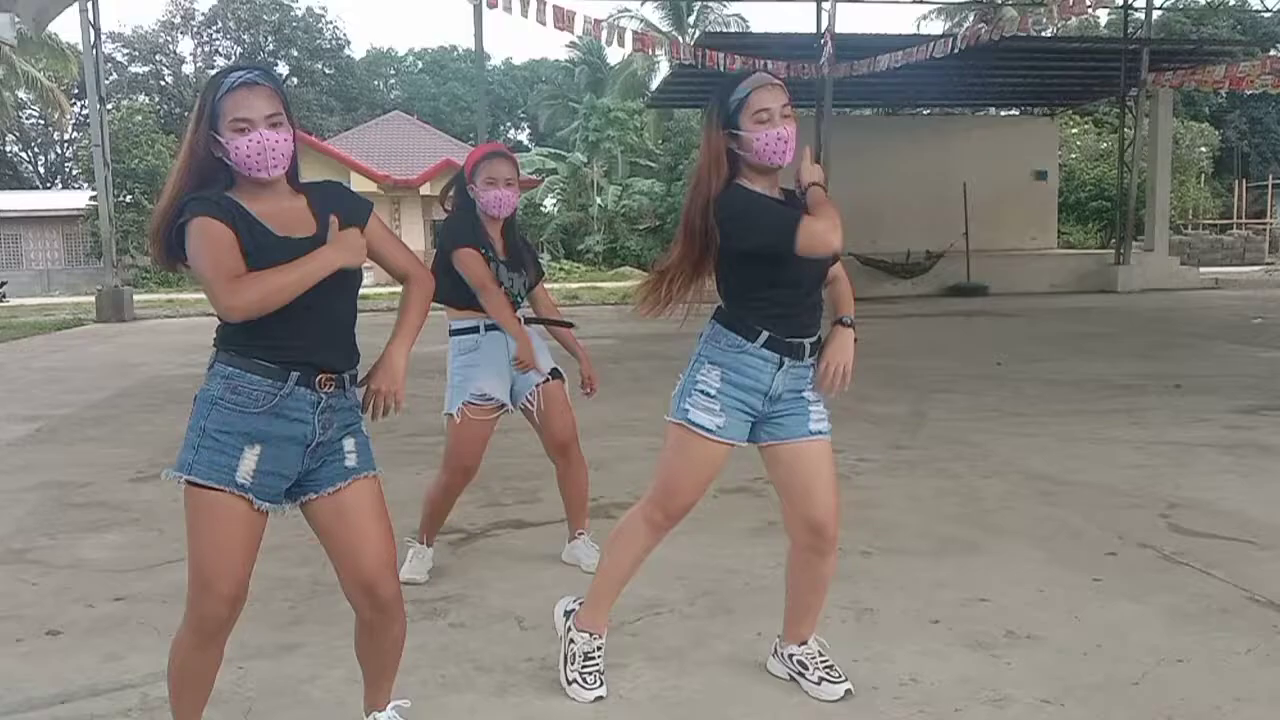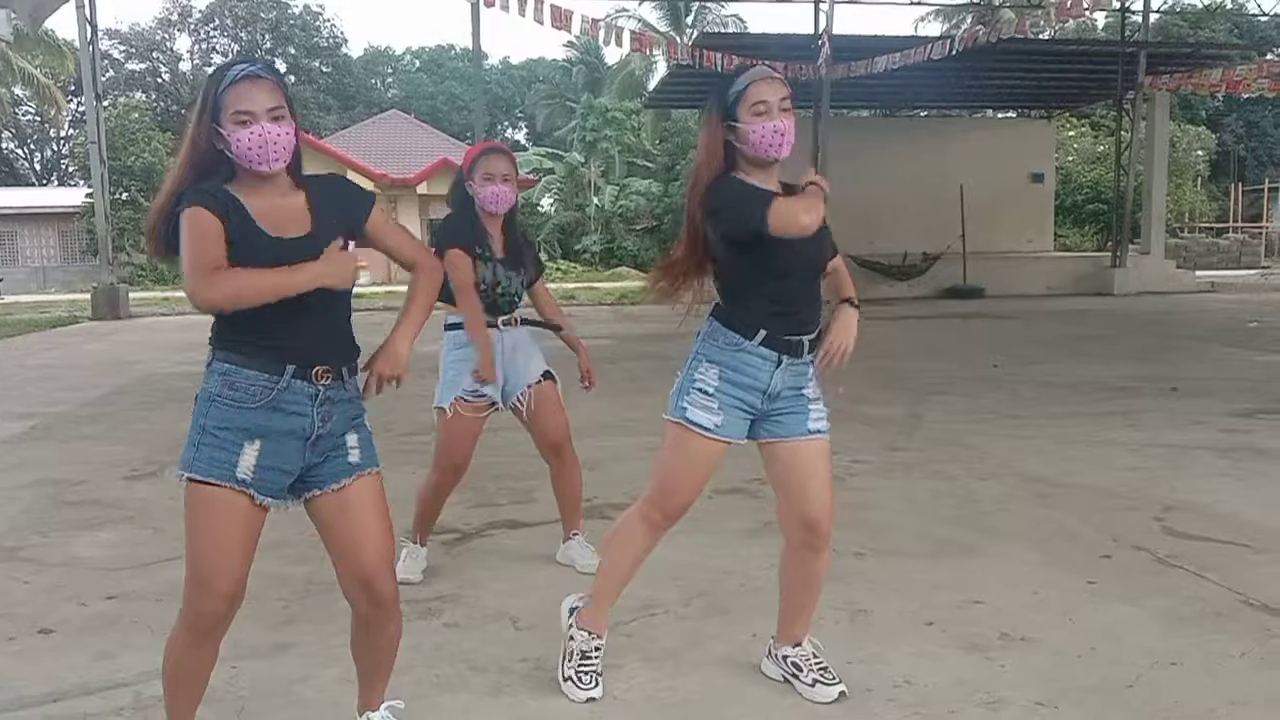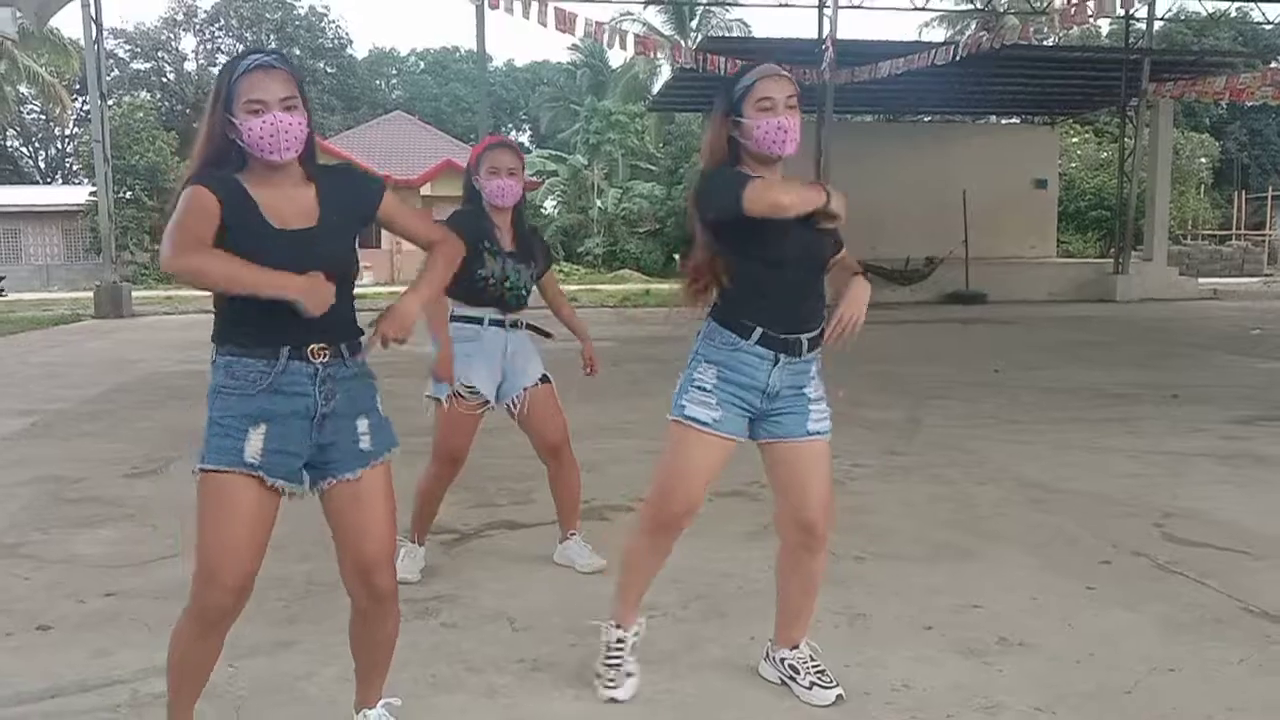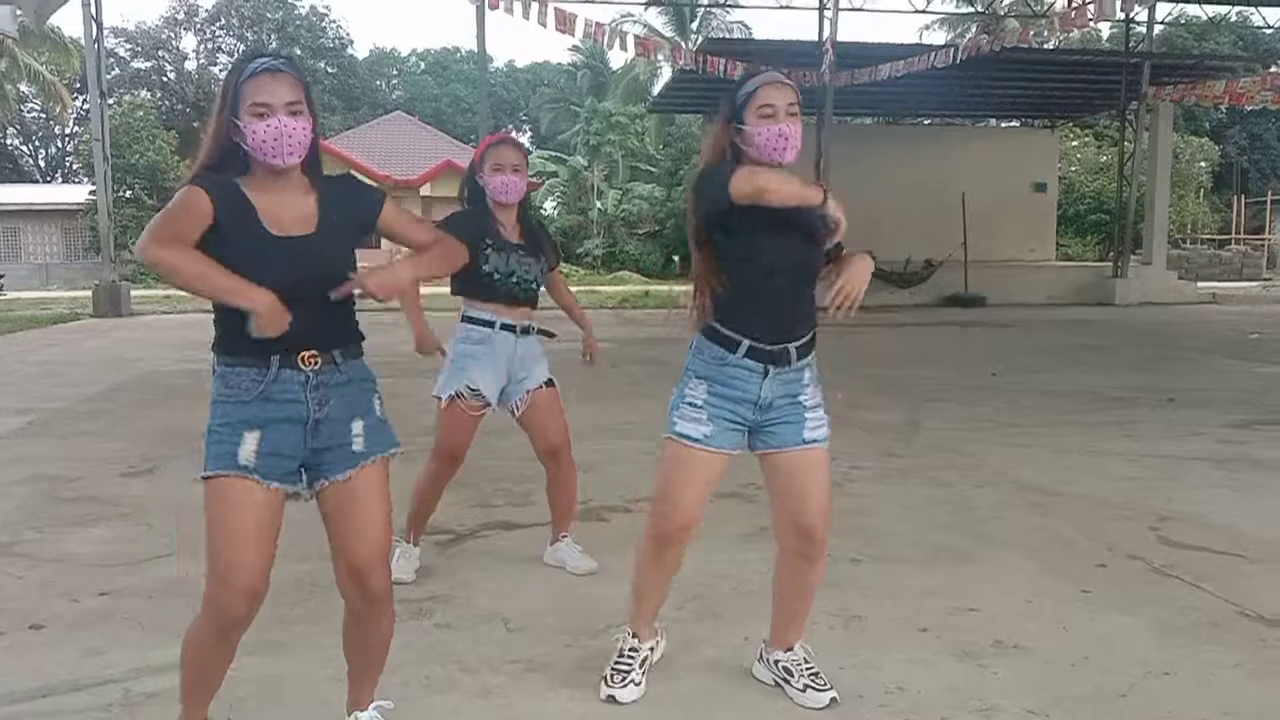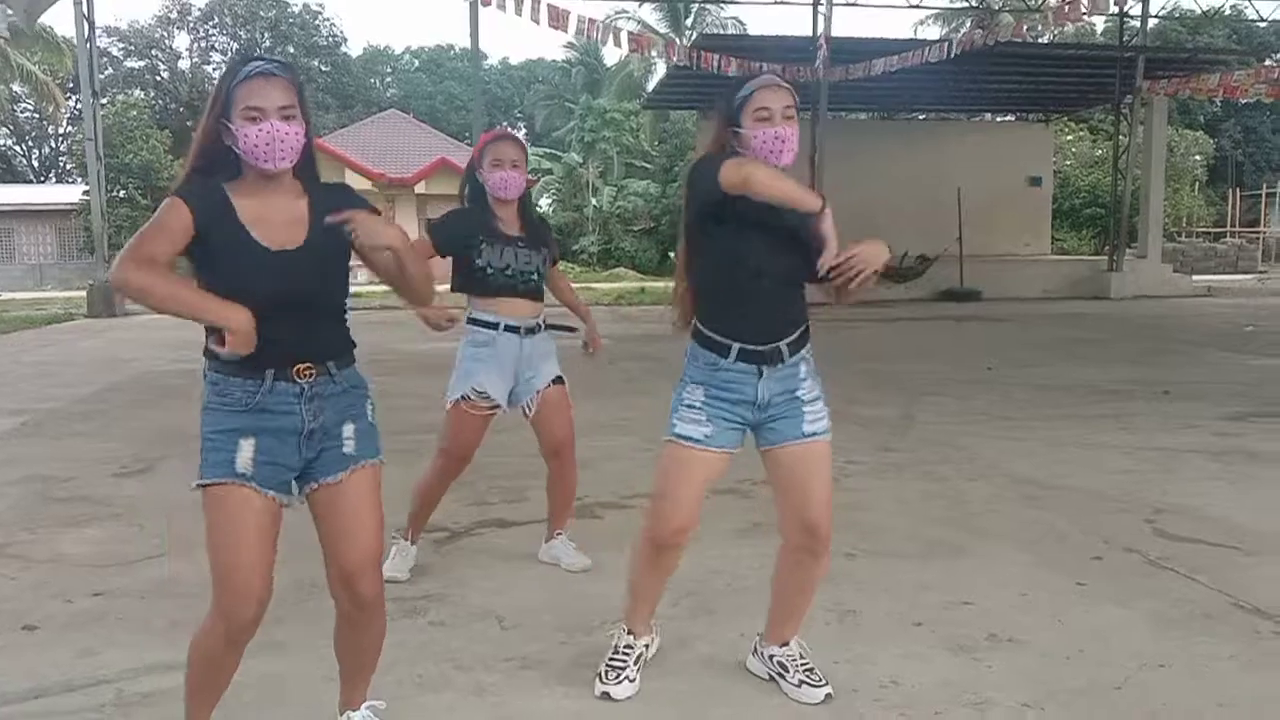
dt=0.1s
person 1, frame 1
left shoulder: (334, 202)
right shoulder: (211, 210)
left elbow: (418, 278)
right elbow: (231, 296)
left wrist: (396, 354)
right wrist: (331, 256)
left hip: (336, 413)
right hip: (245, 407)
left knee: (379, 590)
right knee: (215, 603)
person 1, frame 2
left shoulder: (337, 196)
right shoulder: (207, 203)
left elbow: (428, 263)
right elbow: (209, 289)
left wrist: (401, 340)
right wrist: (321, 272)
left hip: (338, 407)
right hip: (247, 403)
left knee: (376, 587)
right knee: (212, 601)
person 1, frame 3
left shoulder: (346, 187)
right shoulder: (216, 189)
left elbow: (447, 243)
right elbow: (180, 256)
left wrist: (415, 299)
right wrist: (297, 286)
left hip: (346, 390)
right hip: (254, 392)
left knee: (375, 578)
right knee: (220, 592)
person 1, frame 4
left shoulder: (345, 196)
right shoulder: (214, 193)
left elbow: (446, 249)
right elbow: (156, 247)
right wrist: (256, 297)
left hip: (344, 391)
right hip: (253, 397)
left knee: (369, 580)
right knee: (234, 595)
person 1, frame 5
left shoulder: (339, 204)
right shoulder: (202, 201)
left elbow: (421, 294)
right elbow: (127, 271)
left wrist: (398, 249)
right wrist: (222, 310)
left hip: (339, 399)
right hip: (247, 405)
left knee: (361, 585)
right knee: (240, 604)
person 2, frame 1
left shoulder: (796, 205)
right shoulder: (734, 204)
left elbow: (837, 275)
right elbow: (825, 240)
left wrist: (844, 328)
right wrist: (817, 188)
left hip: (798, 375)
right hip: (731, 365)
left knee: (819, 526)
right knee: (663, 508)
left ankle: (795, 648)
right ankle: (584, 623)
person 2, frame 2
left shoulder: (793, 197)
right shoulder: (727, 194)
left elbow: (835, 264)
right elbow: (802, 220)
left wrist: (847, 309)
right wrist: (815, 188)
left hip: (797, 372)
right hip: (730, 363)
left knee: (813, 524)
right knee: (662, 506)
left ankle: (790, 649)
right ankle: (588, 623)
person 2, frame 3
left shoulder: (805, 205)
right shoulder: (721, 184)
left elbow: (841, 261)
right elbow: (770, 196)
left wrist: (859, 281)
right wrist: (829, 199)
left hip: (797, 372)
right hip: (729, 361)
left knee: (809, 524)
right knee: (669, 507)
left ankle: (787, 651)
right ankle: (622, 626)
person 2, frame 4
left shoulder: (804, 212)
right shoulder: (718, 184)
left elbow: (841, 260)
right elbow: (760, 184)
left wrist: (859, 260)
right wrist: (827, 202)
left hip: (793, 380)
right hip: (722, 373)
left knee: (808, 531)
right knee: (670, 525)
left ankle: (781, 653)
right ankle: (641, 637)
person 2, frame 5
left shoulder: (794, 222)
right shoulder: (712, 177)
left elbow: (843, 278)
right elbow: (746, 175)
left wrist: (874, 255)
right wrist: (821, 215)
left hip: (789, 379)
right hip: (708, 381)
left knee: (812, 530)
right knee: (666, 527)
left ankle: (778, 646)
right ankle: (637, 635)
person 3, frame 1
left shoulder: (521, 245)
right shoulder: (457, 228)
left elbow: (543, 303)
right elbow: (484, 285)
left wrist: (580, 353)
right wrist: (519, 338)
left hip: (524, 341)
right hip: (476, 346)
left knee: (566, 442)
right knee: (460, 465)
left ankle: (579, 540)
right ankle: (422, 545)
person 3, frame 2
left shoulder: (521, 243)
right shoulder: (455, 228)
left elbow: (543, 299)
right elbow: (464, 286)
left wrist: (579, 346)
right wrist: (484, 349)
left hip: (515, 340)
right hip: (468, 343)
left knee: (560, 443)
right knee: (450, 463)
left ankle: (573, 540)
right ankle: (416, 545)
person 3, frame 3
left shoulder: (531, 238)
right shoulder: (465, 225)
left elbow: (552, 294)
left wrist: (584, 338)
left hip: (520, 344)
right hip: (473, 339)
left knee: (557, 446)
right knee: (447, 457)
left ankle: (570, 541)
right ankle: (414, 544)
person 3, frame 4
left shoulder: (537, 234)
right shoulder: (464, 224)
left elbow: (557, 284)
left wrist: (586, 326)
right wrist: (418, 324)
left hip: (527, 346)
right hip: (479, 342)
left knee: (557, 449)
right knee: (446, 456)
left ankle: (561, 542)
right ankle: (409, 544)
person 3, frame 5
left shoulder: (539, 229)
right shoulder: (462, 222)
left elbow: (557, 278)
left wrist: (588, 318)
right wrist: (426, 309)
left hip: (537, 343)
right hip: (485, 344)
left knee: (561, 447)
right knee: (452, 456)
left ankle: (556, 539)
right ankle: (406, 542)
